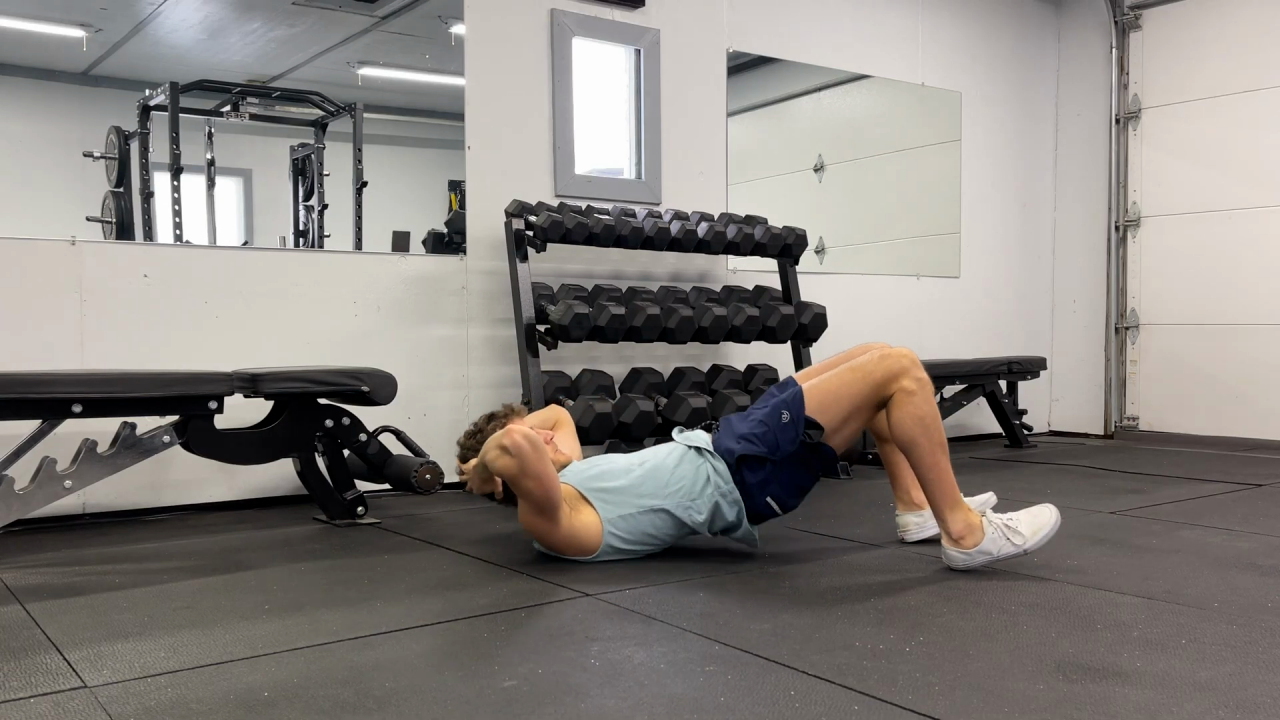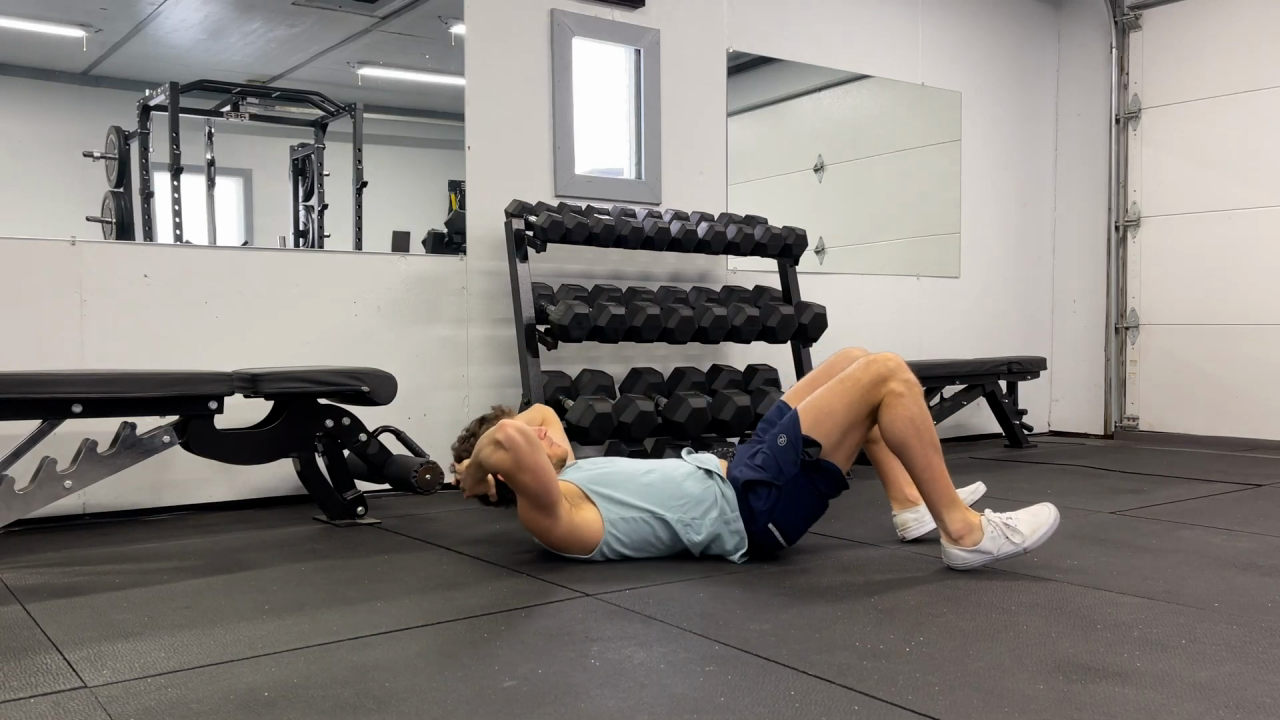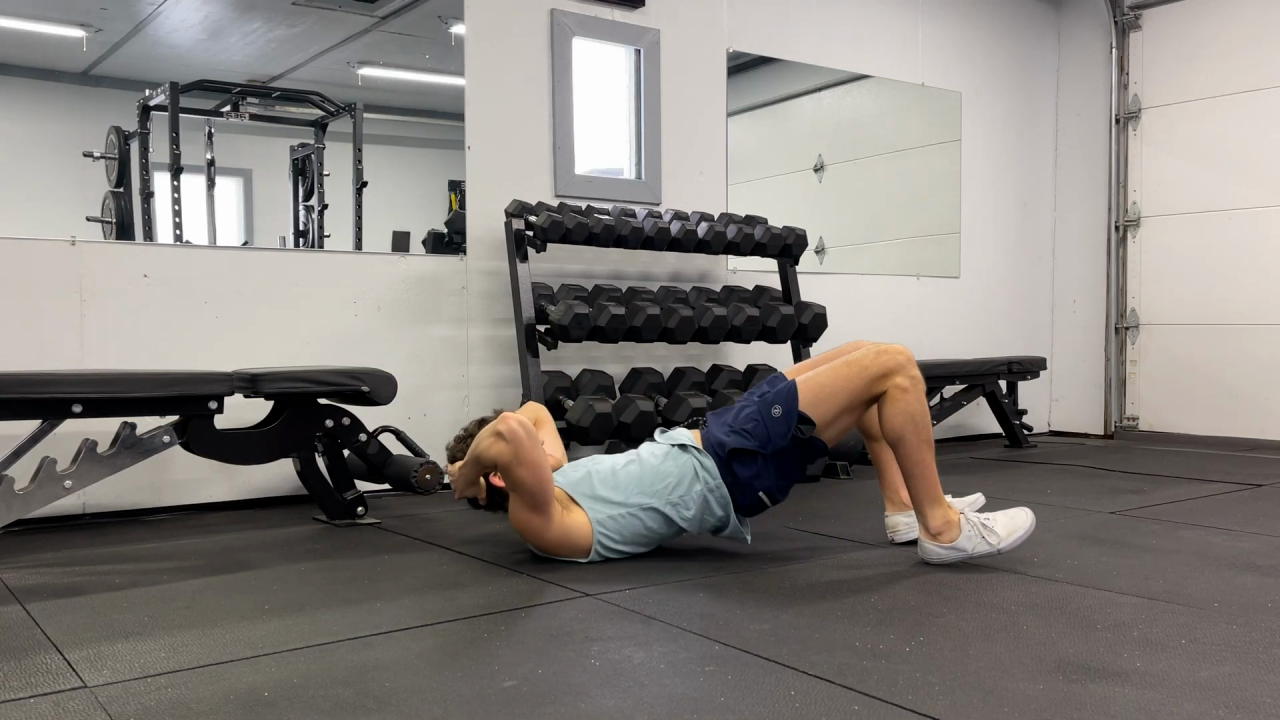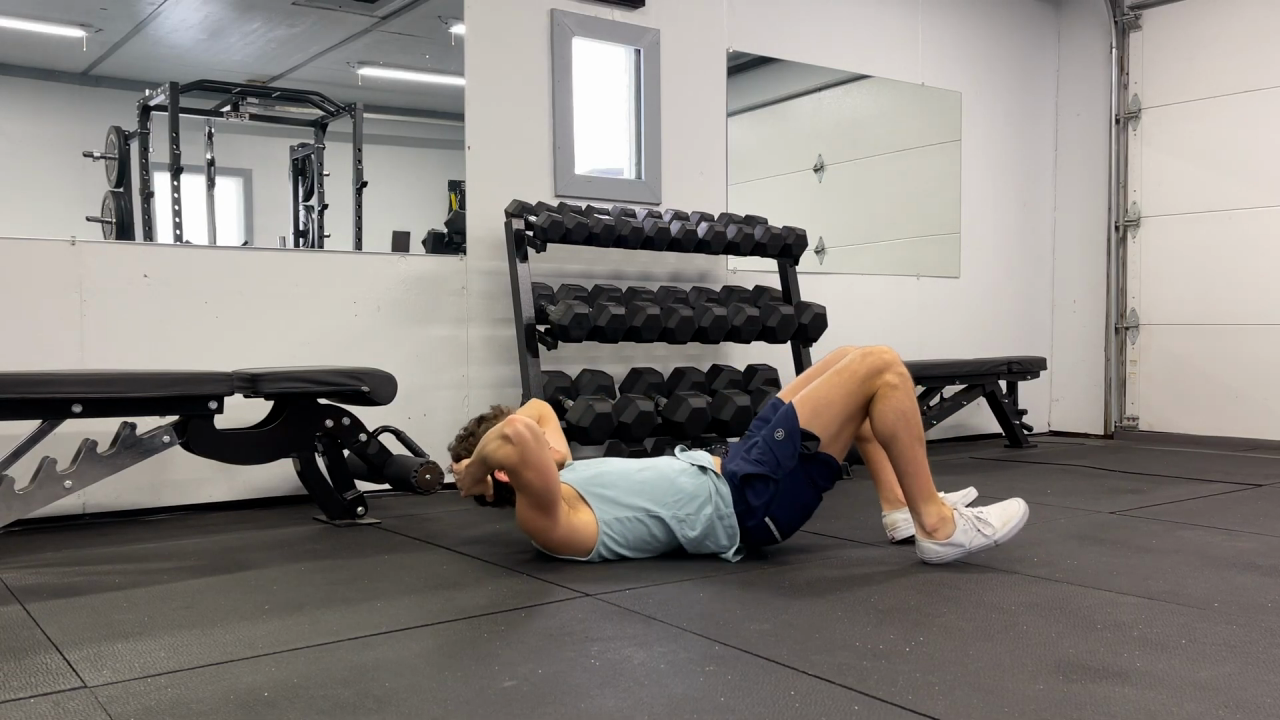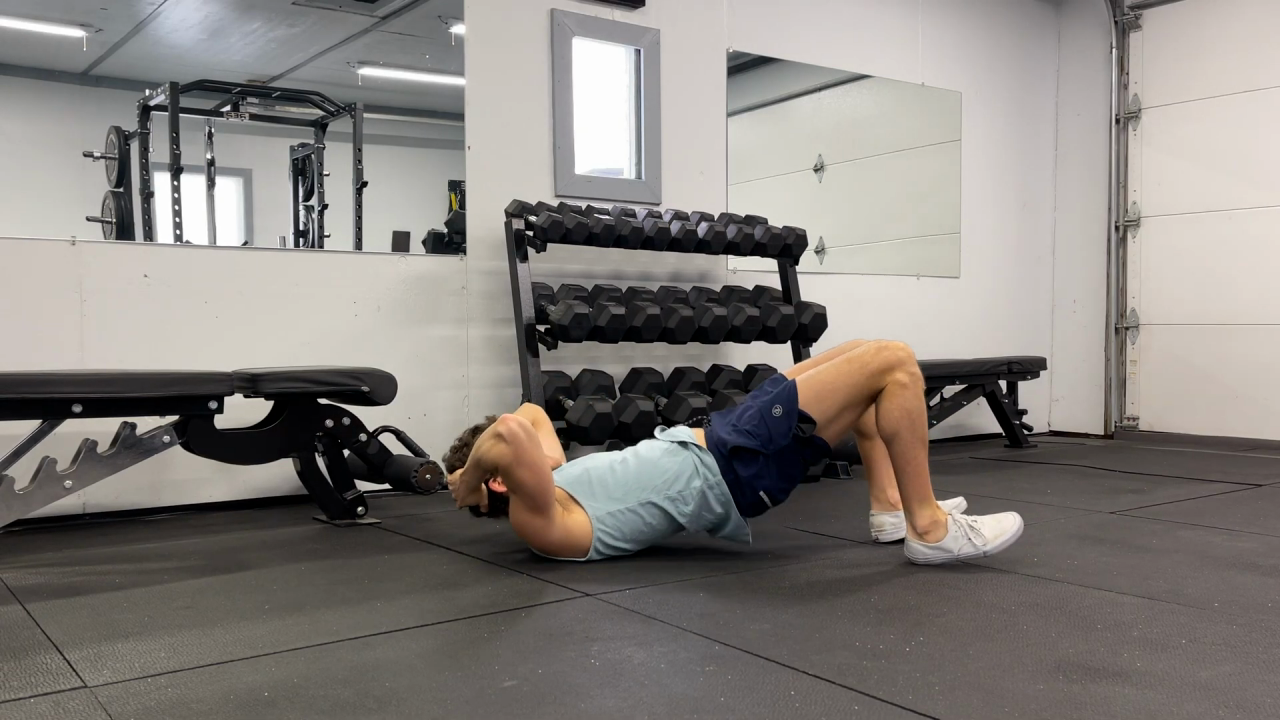
dt=0.7s
person 1, frame 1
left shoulder: (569, 481)
right shoulder: (550, 522)
left elbow: (558, 412)
right elbow: (516, 445)
left wrist: (501, 447)
right wrist: (483, 467)
left hip: (728, 446)
right hip: (746, 467)
left knee: (877, 359)
right knee: (903, 369)
left ankle: (918, 510)
right ankle: (965, 533)
person 1, frame 2
left shoulder: (566, 481)
right shoulder: (552, 518)
left elbow: (541, 412)
right elbow: (510, 440)
left wrist: (496, 438)
right wrist: (476, 466)
left hip: (735, 472)
right hip: (751, 501)
left knee: (856, 362)
right knee: (890, 375)
left ankle: (913, 505)
right ankle: (964, 532)
person 1, frame 3
left shoulder: (554, 487)
right shoulder: (540, 523)
left elbow: (533, 411)
right elbow: (507, 432)
left wrist: (494, 471)
right wrist: (467, 474)
left hip: (720, 443)
right hip: (733, 458)
left knee: (865, 357)
right knee: (896, 367)
left ankle: (905, 510)
right ankle: (942, 530)
person 1, frame 4
left shoulder: (561, 484)
right shoulder: (547, 521)
left elbow: (536, 408)
right elbow: (518, 433)
left wrist: (492, 454)
right wrist: (473, 471)
left hip: (732, 469)
right hip: (750, 495)
left knee: (851, 363)
right knee: (882, 369)
left ankle: (904, 509)
right ankle: (939, 527)
person 1, frame 5
left shoulder: (554, 488)
right shoulder: (541, 525)
left elbow: (530, 412)
right elbow: (510, 433)
left wrist: (471, 475)
right wrist: (467, 484)
left hip: (726, 443)
right hip: (737, 460)
left knee: (865, 358)
right knee: (896, 362)
left ankle: (892, 511)
right ankle: (931, 530)
